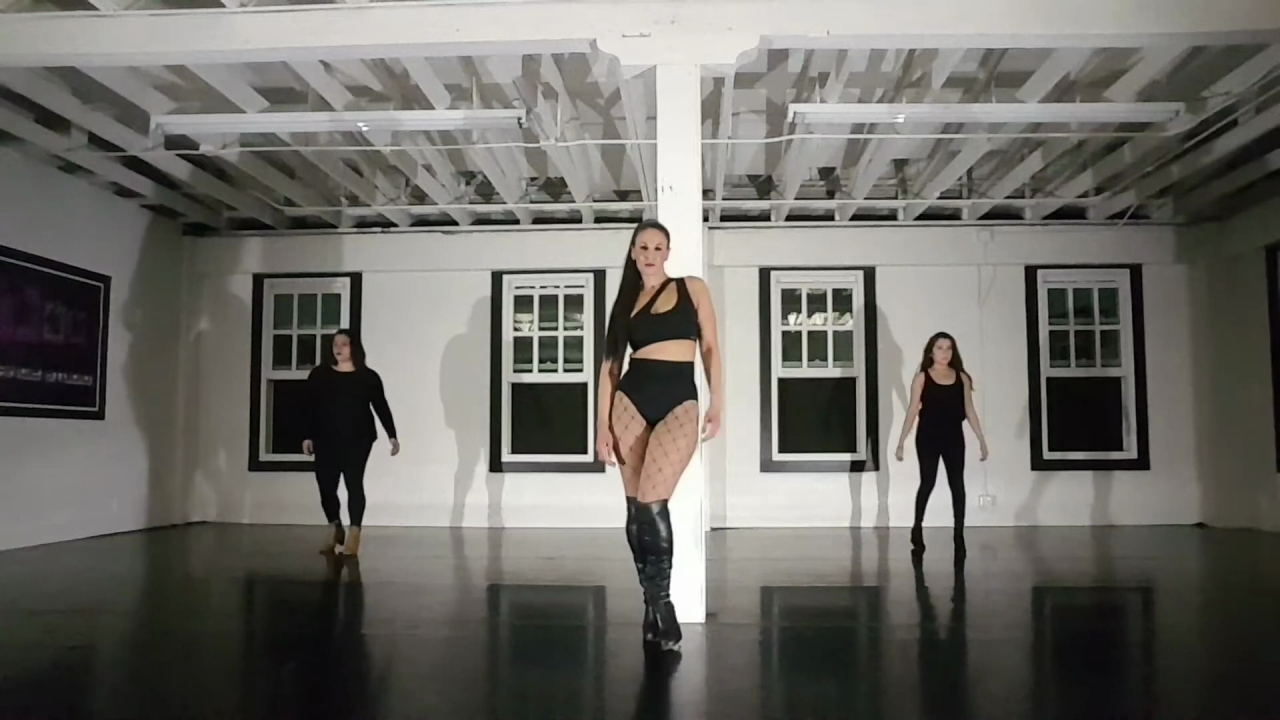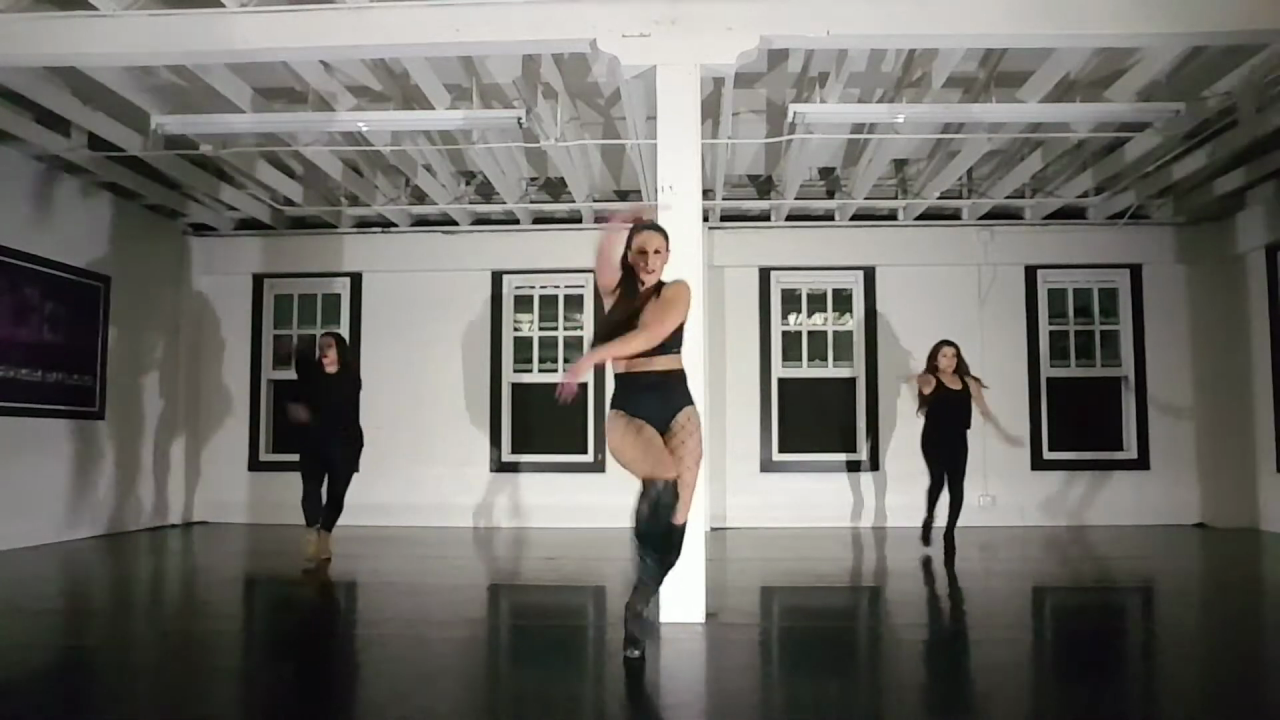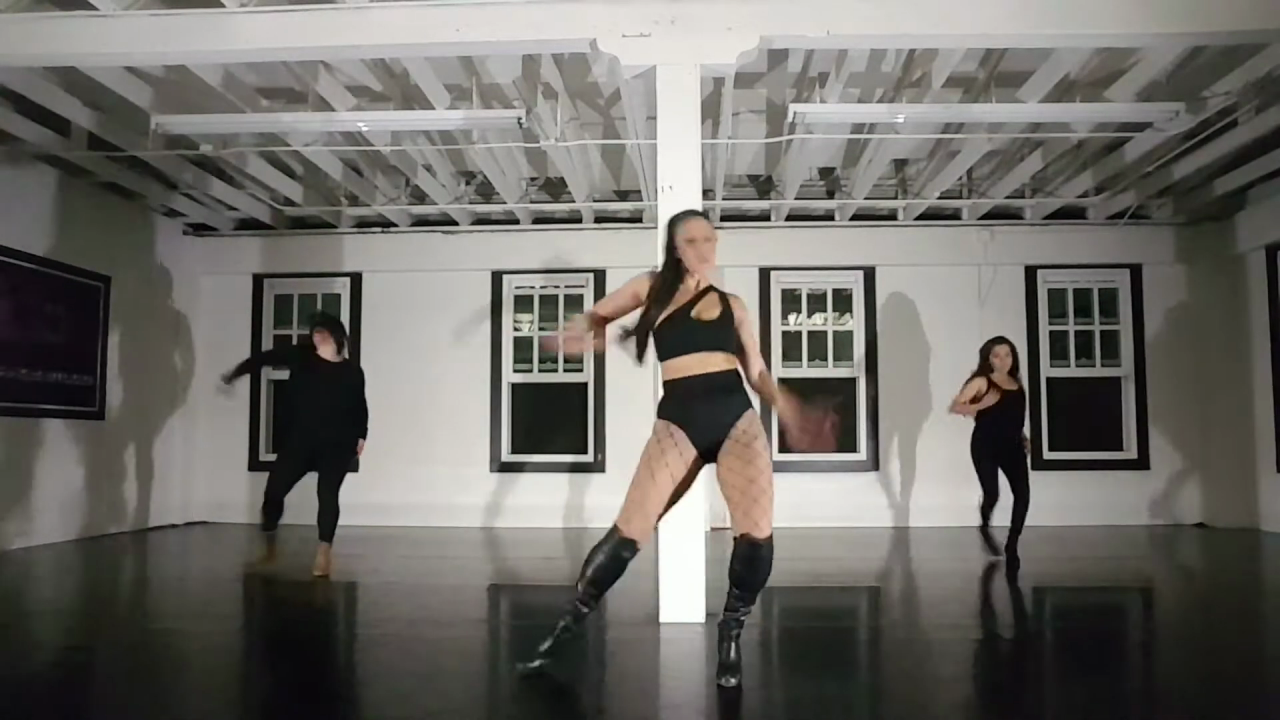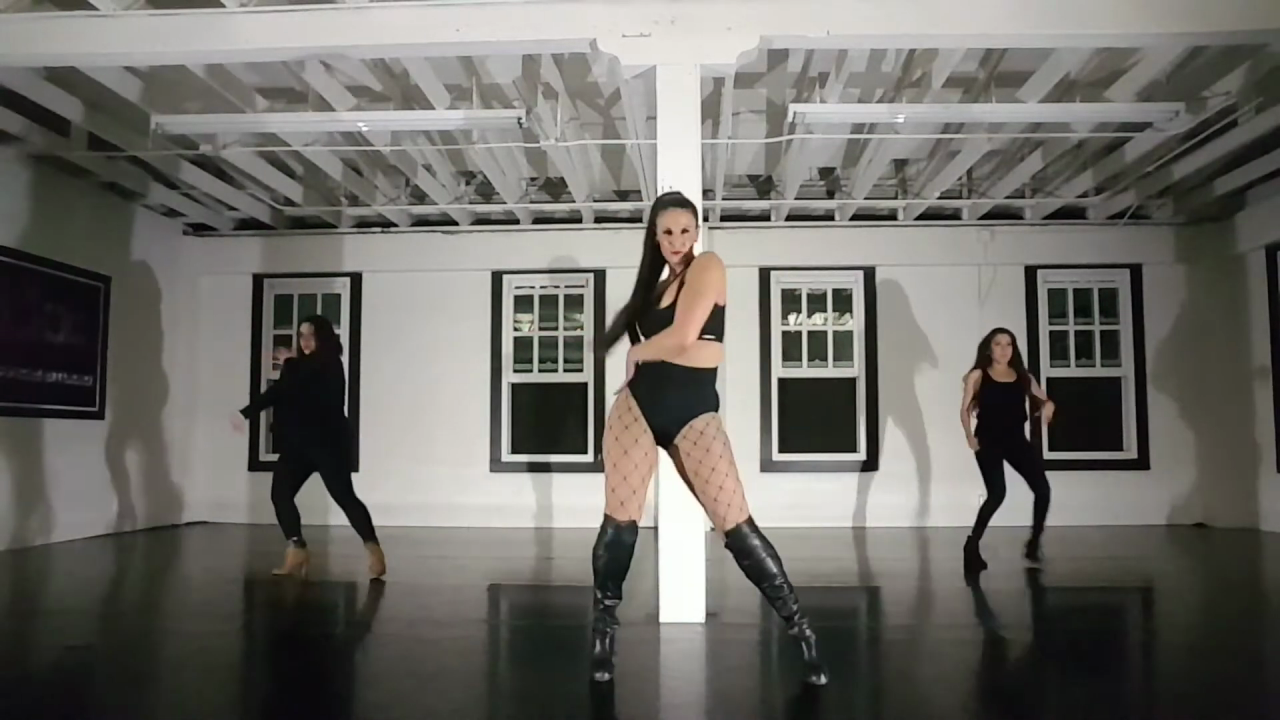
dt=1s
person 1, frame 1
left shoulder: (692, 288)
right shoulder: (625, 301)
left elbow: (710, 347)
right elbow: (611, 365)
left wrist: (716, 402)
right wrist: (603, 425)
left hip: (679, 401)
right hip: (632, 401)
left knee: (653, 501)
right knee: (636, 506)
left ankle: (662, 603)
right ankle: (651, 603)
person 1, frame 2
left shoulder: (677, 292)
right shoulder: (615, 290)
left elbow: (652, 333)
right elbow: (608, 241)
left wrist: (591, 357)
left hip: (677, 409)
right hip: (626, 411)
left knee: (674, 522)
right knee: (663, 480)
left ankle: (638, 609)
right ankle: (644, 568)
person 1, frame 3
left shoulder: (730, 301)
right shoulder: (652, 287)
left elbow: (755, 369)
right elbow: (597, 317)
left wrist: (791, 411)
right wrist: (579, 333)
left hip: (735, 416)
right hip: (678, 421)
left knee: (756, 535)
right knee: (629, 531)
left ankle: (730, 630)
right ankle: (570, 624)
person 1, frame 4
left shoulder: (708, 270)
right shoulder: (657, 284)
left elbow: (684, 336)
left wrist: (644, 348)
left hip: (696, 410)
right hip: (637, 402)
left knee: (737, 524)
right knee: (621, 519)
left ankle: (801, 628)
right ankle: (603, 630)
person 2, frame 1
left shoulder: (368, 377)
right shoulder: (320, 374)
left elbow: (381, 407)
right elbow: (312, 407)
left wrist: (392, 436)
right wrist: (309, 436)
left hip: (357, 439)
right hip: (326, 439)
left knee: (354, 484)
right knee: (325, 486)
left ankle: (354, 534)
right ankle: (334, 530)
person 2, frame 2
left shoulder: (350, 378)
right shoulder: (310, 373)
left elbow: (338, 404)
right elbow: (300, 359)
left wrist: (309, 411)
left hip: (345, 445)
right hip: (314, 443)
left knee: (336, 494)
right knee: (311, 489)
left ankle: (324, 536)
right ankle: (313, 536)
person 2, frame 3
left shoulder: (352, 371)
right shoulder: (301, 357)
left elbow: (360, 406)
right elbow: (264, 357)
left wrist: (360, 436)
right wrist: (234, 374)
left hip: (337, 444)
right hip: (299, 440)
left knee: (328, 495)
right knee: (274, 488)
left ankle: (324, 552)
right ankle: (268, 539)
person 2, frame 4
left shoulder: (328, 363)
right shoulder: (300, 366)
right elbow: (279, 393)
left hip: (328, 441)
right hip: (297, 442)
left knee: (344, 495)
right knee: (280, 493)
left ankle: (374, 551)
right ankle: (297, 552)
person 3, frame 1
left shoulder: (962, 378)
right shoulder: (922, 378)
left elbow: (969, 411)
right elbow: (913, 410)
left wrist: (981, 440)
right wrist: (901, 441)
left hip: (954, 437)
right hip: (928, 437)
left knee: (957, 485)
right knee: (927, 484)
left ankle: (959, 536)
right ankle: (917, 529)
person 3, frame 2
left shoulder: (968, 382)
right shoulder: (930, 381)
left elbow: (983, 409)
right elbow: (921, 380)
left wrist: (1003, 432)
right wrist: (919, 380)
left hip: (958, 440)
right hip: (933, 439)
left knee: (957, 488)
right knee: (937, 482)
left ankle: (950, 533)
right ankle: (928, 520)
person 3, frame 3
left shoulder: (1017, 383)
right shoulder: (982, 382)
right elbow: (955, 407)
left wrist: (1022, 436)
right wrist: (981, 405)
left hip: (1012, 445)
right hip: (985, 443)
left knee: (1023, 494)
right knee: (992, 494)
left ankle: (1011, 546)
right ankle: (985, 529)
person 3, frame 4
left shoulder: (1024, 377)
right shoulder: (978, 376)
left elbow: (1044, 400)
right elbow: (965, 408)
left wrist: (1047, 407)
right wrist: (969, 434)
left hip: (1016, 439)
right hip: (987, 441)
left knee: (1042, 488)
right knee: (997, 494)
left ankle: (1034, 542)
right ankle: (972, 546)
